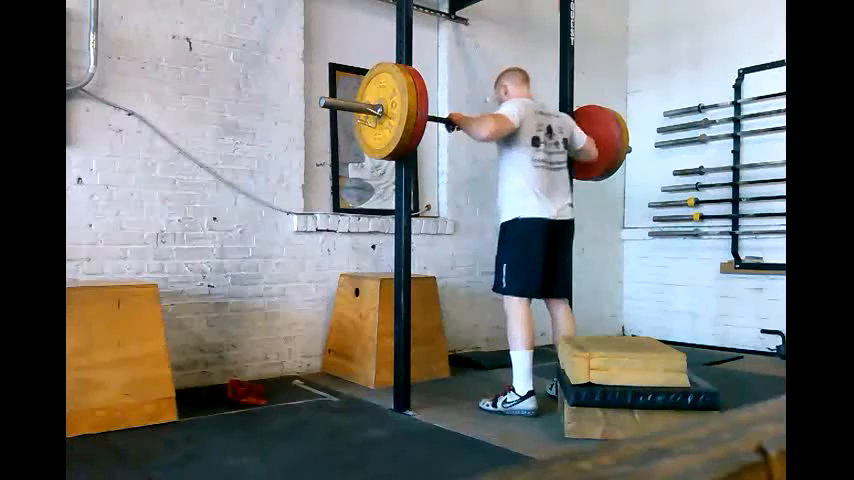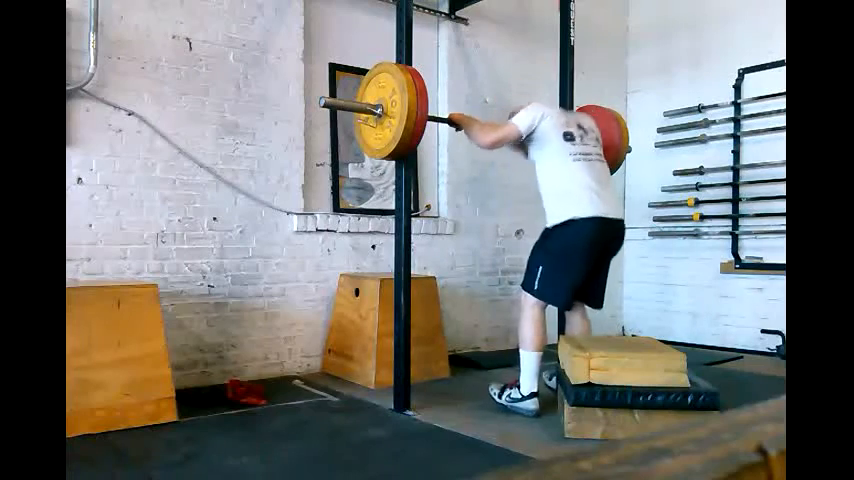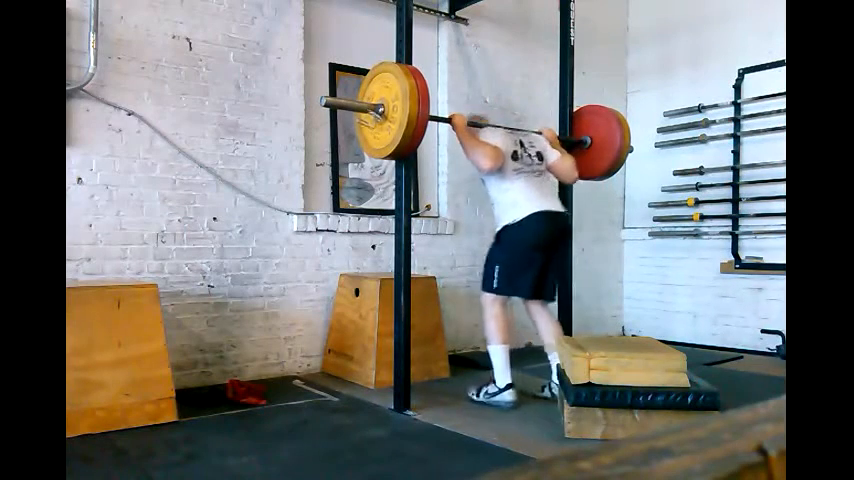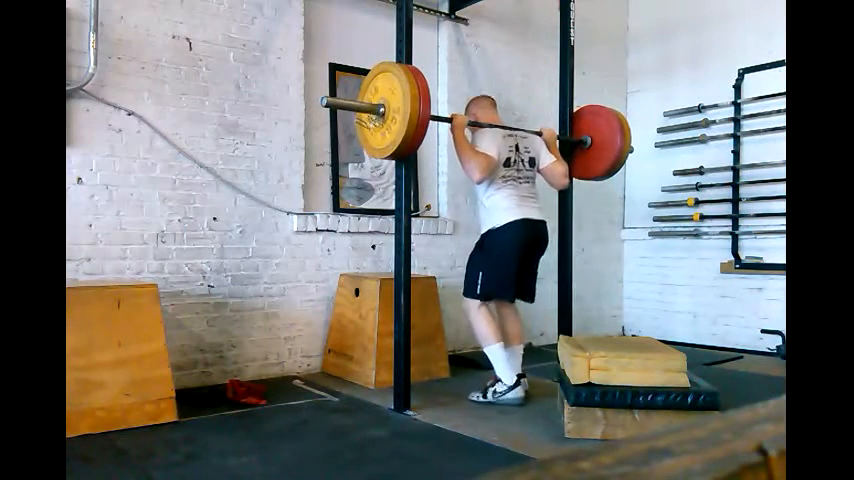
dt=0.7s
person 1, frame 1
left shoulder: (515, 109)
right shoulder: (559, 118)
left elbow: (487, 130)
right elbow: (591, 152)
left wrist: (459, 120)
left hip: (525, 221)
right hip: (561, 220)
left knee: (516, 302)
right knee: (558, 302)
left ankle: (522, 393)
person 1, frame 2
left shoulder: (538, 113)
right shoulder: (582, 121)
left elbow: (489, 138)
left wrist: (463, 120)
left hip: (577, 223)
right hip: (612, 223)
left knee: (532, 301)
right knee: (575, 304)
left ankle: (525, 392)
person 1, frame 3
left shoulder: (487, 136)
right shoulder: (533, 139)
left elbow: (489, 162)
right elbow: (570, 173)
left wrist: (460, 129)
right wrist: (553, 141)
left hip: (526, 225)
right hip: (558, 223)
left knee: (493, 300)
right knee: (536, 303)
left ankle: (502, 386)
right ankle: (561, 380)
person 1, frame 4
left shoulder: (487, 135)
right shoulder: (531, 139)
left elbow: (478, 173)
right elbow: (561, 179)
left wrist: (458, 131)
right wrist: (551, 143)
left hip: (505, 230)
right hip: (535, 228)
left knee: (475, 304)
right knee: (505, 302)
left ankle: (507, 383)
right ankle: (515, 375)
